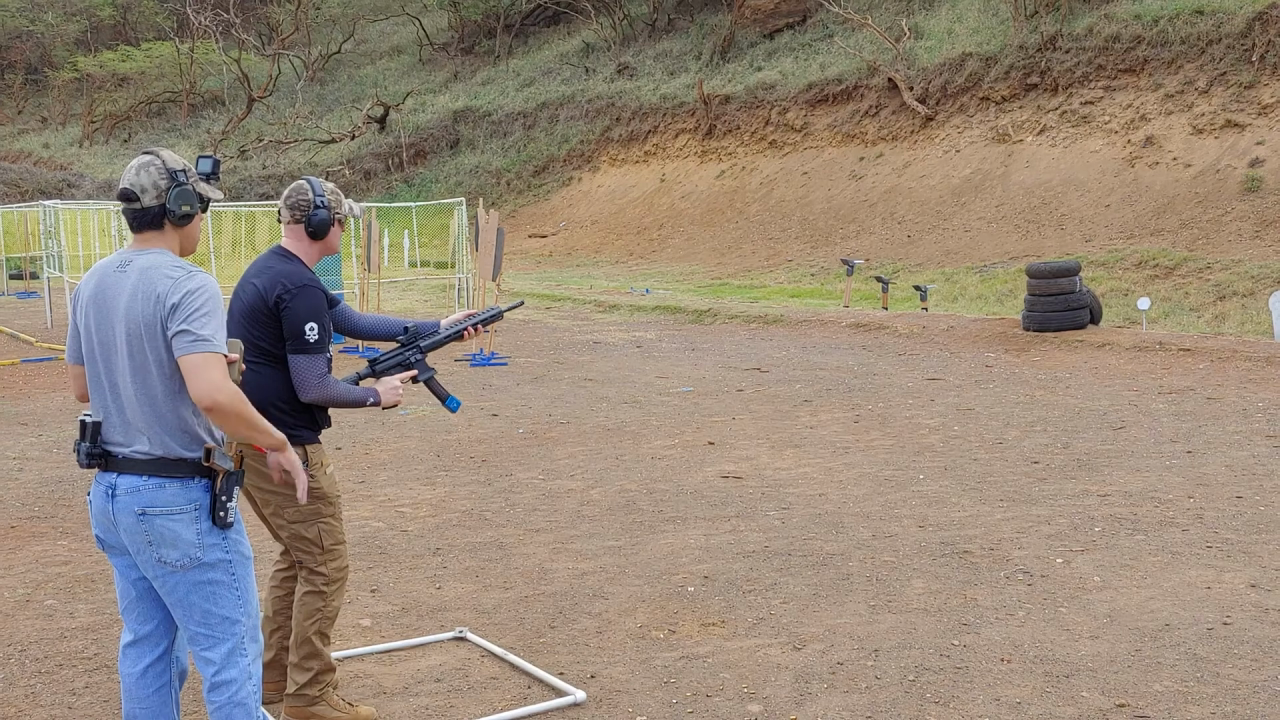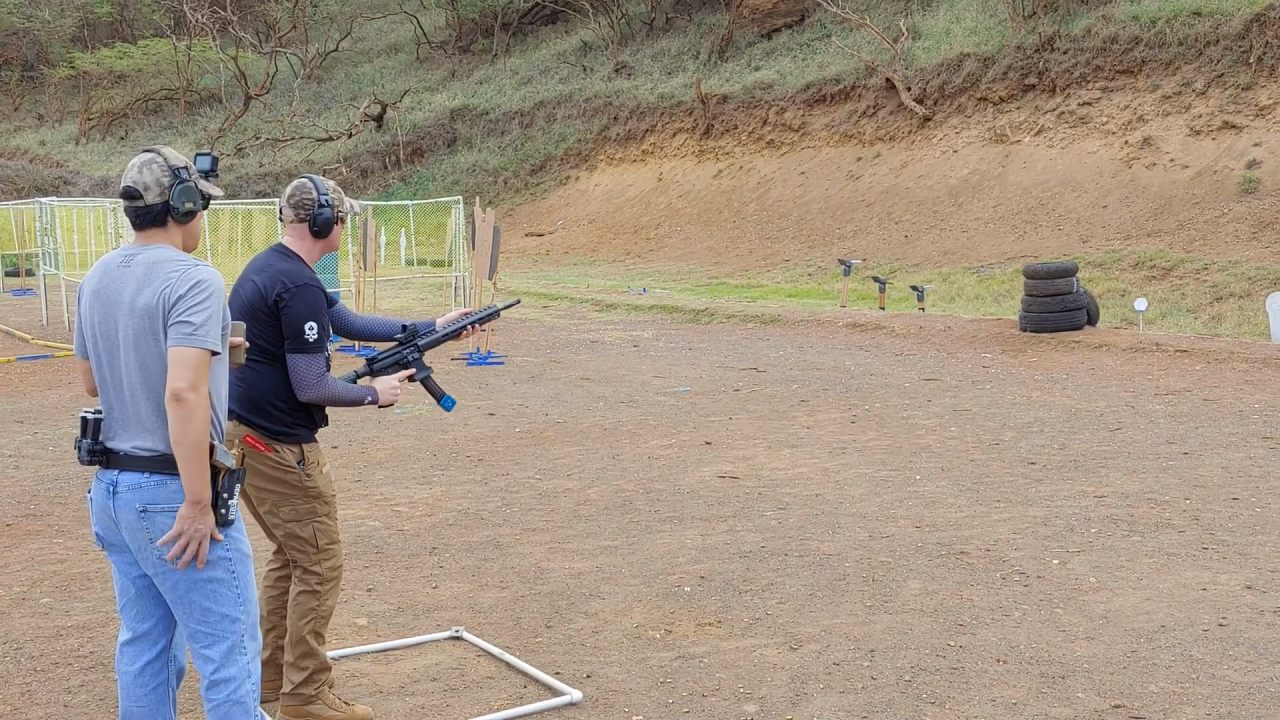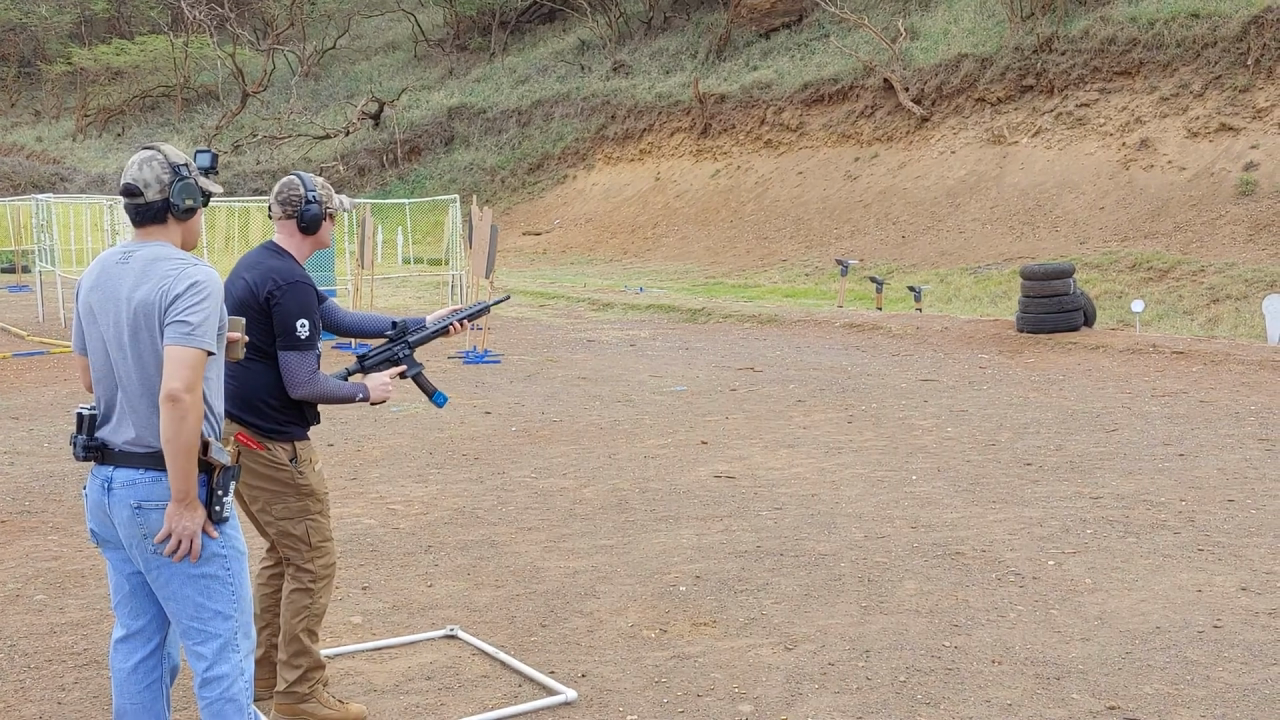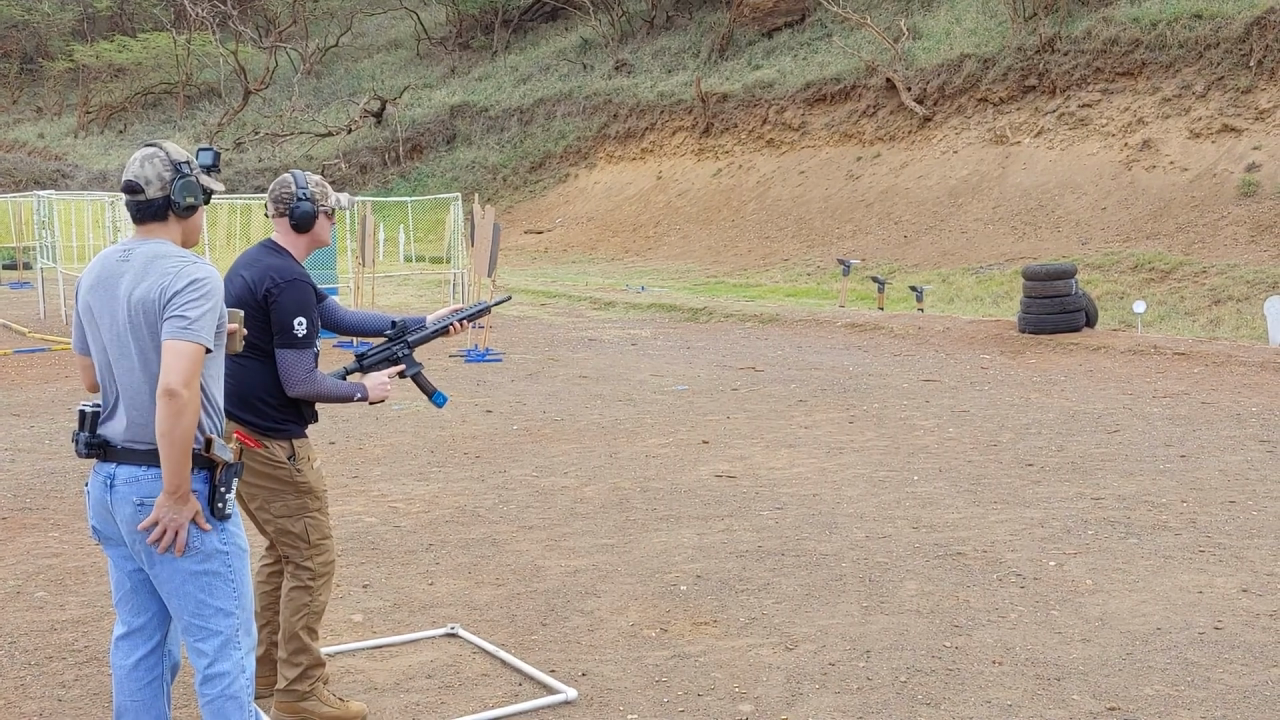
dt=0.5s
person 1, frame 1
left shoulder: (93, 282)
right shoulder: (187, 285)
left elbow: (82, 387)
right elbow: (212, 397)
right wrist: (280, 447)
left hip: (112, 489)
right hip: (177, 498)
left knee: (147, 645)
right knee: (229, 648)
person 1, frame 2
left shoulder: (96, 278)
right shoulder: (192, 278)
right elbow: (183, 393)
right wrist: (196, 502)
left hip: (112, 488)
right hip: (172, 493)
left knee: (144, 643)
right knee: (228, 647)
person 1, frame 3
left shoulder: (96, 274)
right shoulder: (191, 277)
right elbow: (177, 394)
right wrist: (184, 501)
left hip: (107, 484)
right hip: (166, 487)
left knee: (138, 640)
right knee: (221, 645)
person 1, frame 4
left shoulder: (96, 271)
right shoulder: (190, 275)
right elbow: (174, 389)
right wrist: (176, 494)
left hip: (109, 481)
right hip: (173, 483)
left knee: (139, 637)
right knee: (222, 643)
person 2, frame 1
left shoulder: (269, 268)
right shoulder: (299, 288)
left elbow: (352, 322)
right elbow: (313, 387)
left wrist: (436, 327)
right wrist: (376, 395)
right hip: (283, 449)
left knee: (296, 557)
right knee: (324, 567)
left ankle: (275, 676)
person 2, frame 2
left shoulder: (269, 265)
right shoulder: (300, 286)
left elbow: (349, 322)
right elbow: (311, 387)
left wrist: (432, 327)
right wrist: (373, 393)
left hip: (245, 434)
right hip: (278, 448)
left knee: (290, 556)
right knee: (318, 567)
left ankle: (271, 675)
person 2, frame 3
left shoulder: (258, 263)
right shoulder: (290, 283)
left elbow: (339, 319)
right elbow: (302, 385)
left wrist: (421, 323)
right wrist: (365, 390)
left hip: (238, 433)
right hip: (271, 445)
left knee: (282, 555)
right knee: (311, 564)
left ankle: (265, 672)
person 2, frame 4
left shoulder: (258, 261)
right shoulder: (288, 281)
left elbow: (341, 317)
right elbow: (299, 382)
left wrist: (422, 322)
right wrist: (362, 390)
left hip: (238, 431)
right hip: (270, 443)
left knee: (282, 552)
right knee: (310, 562)
left ankle: (265, 669)
